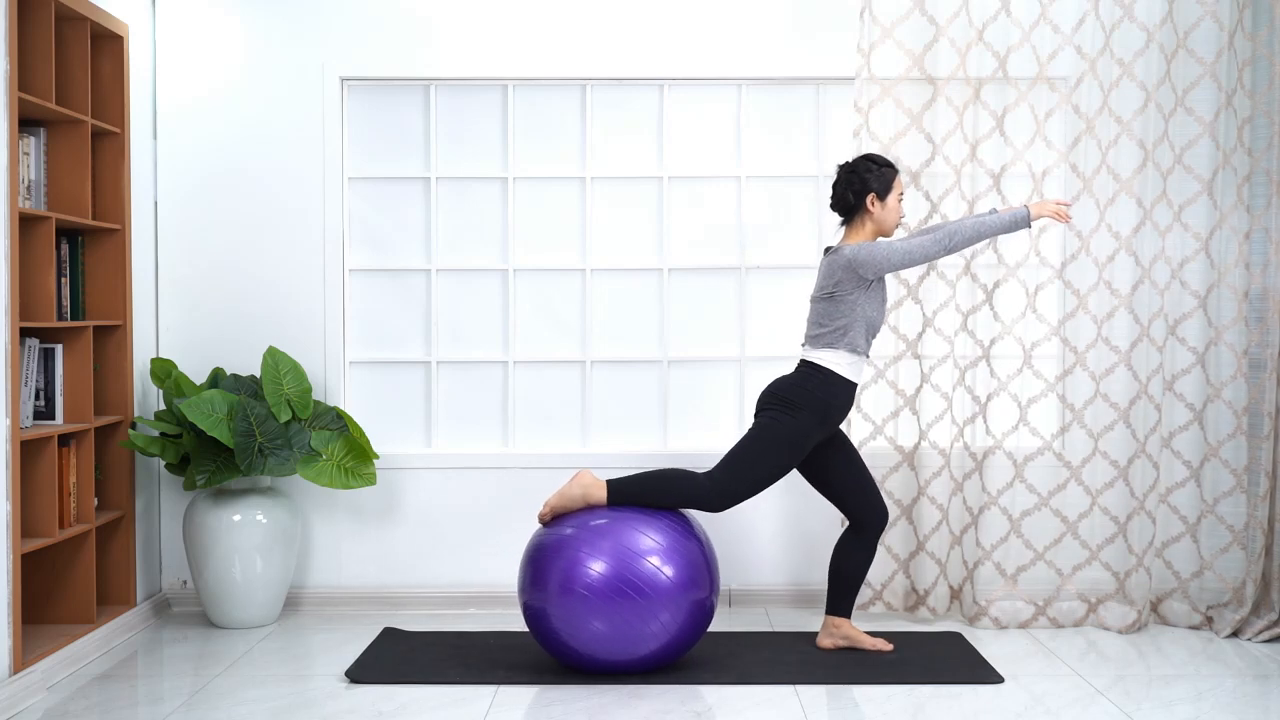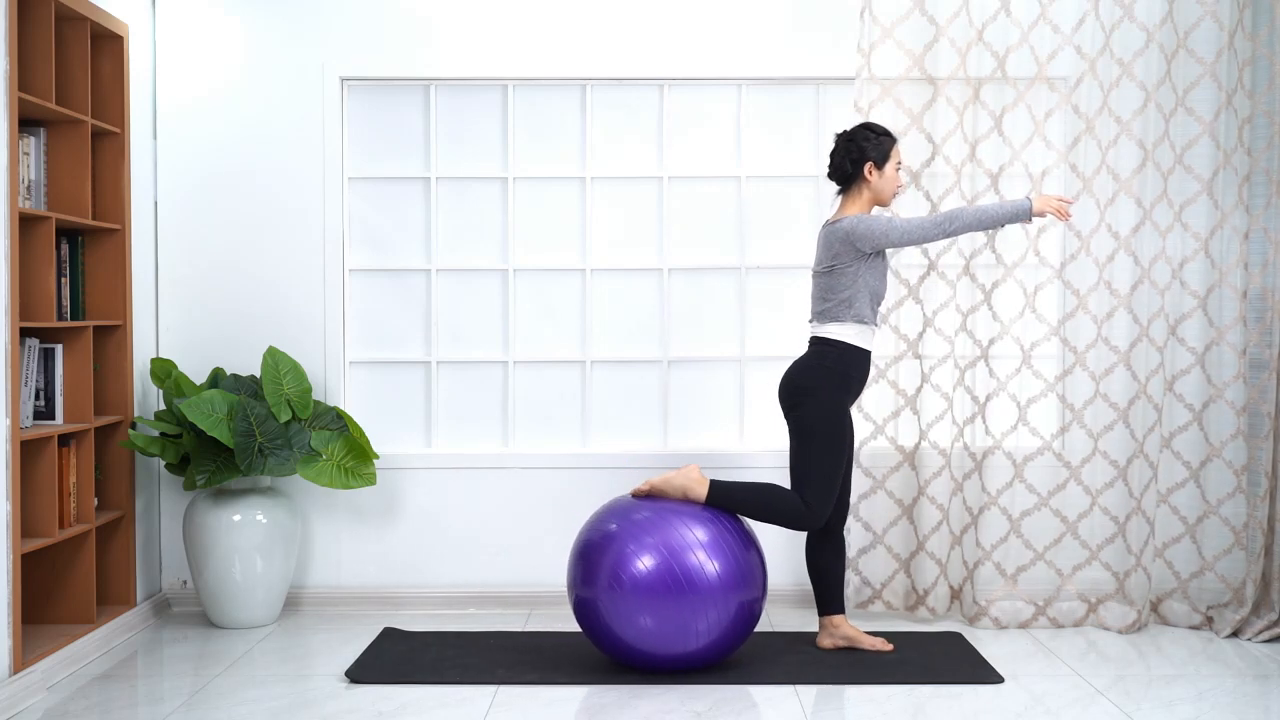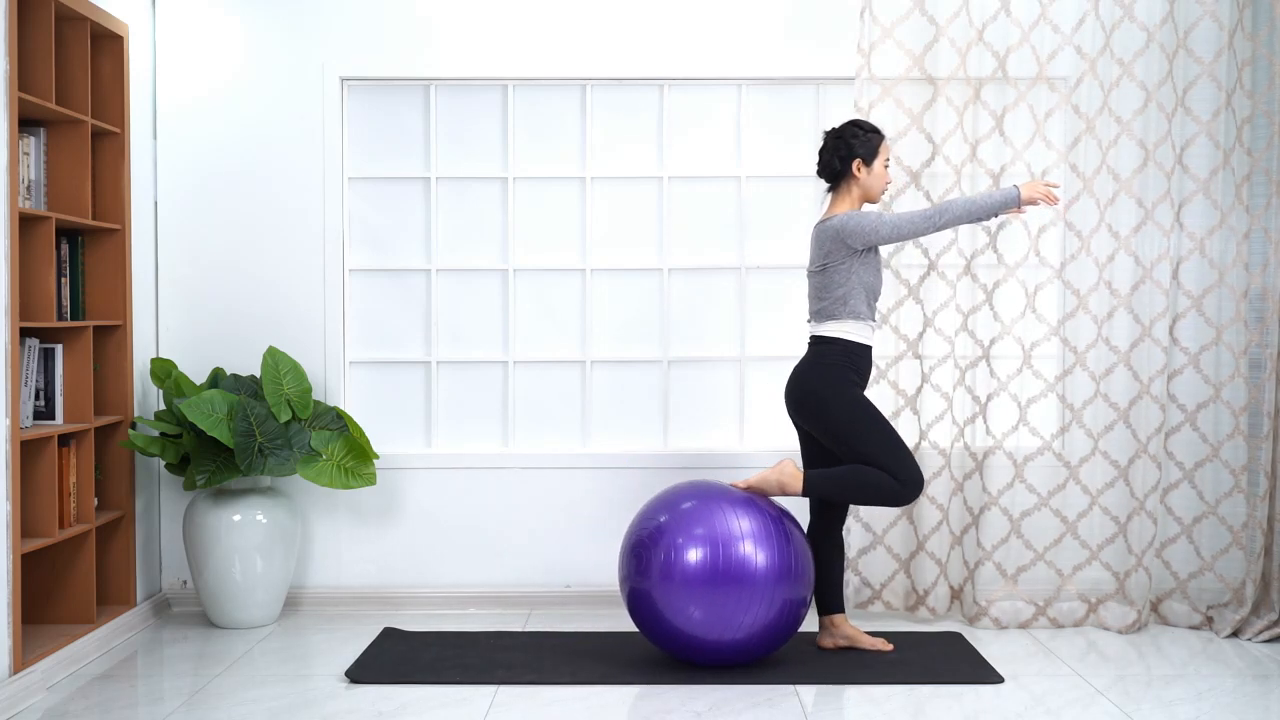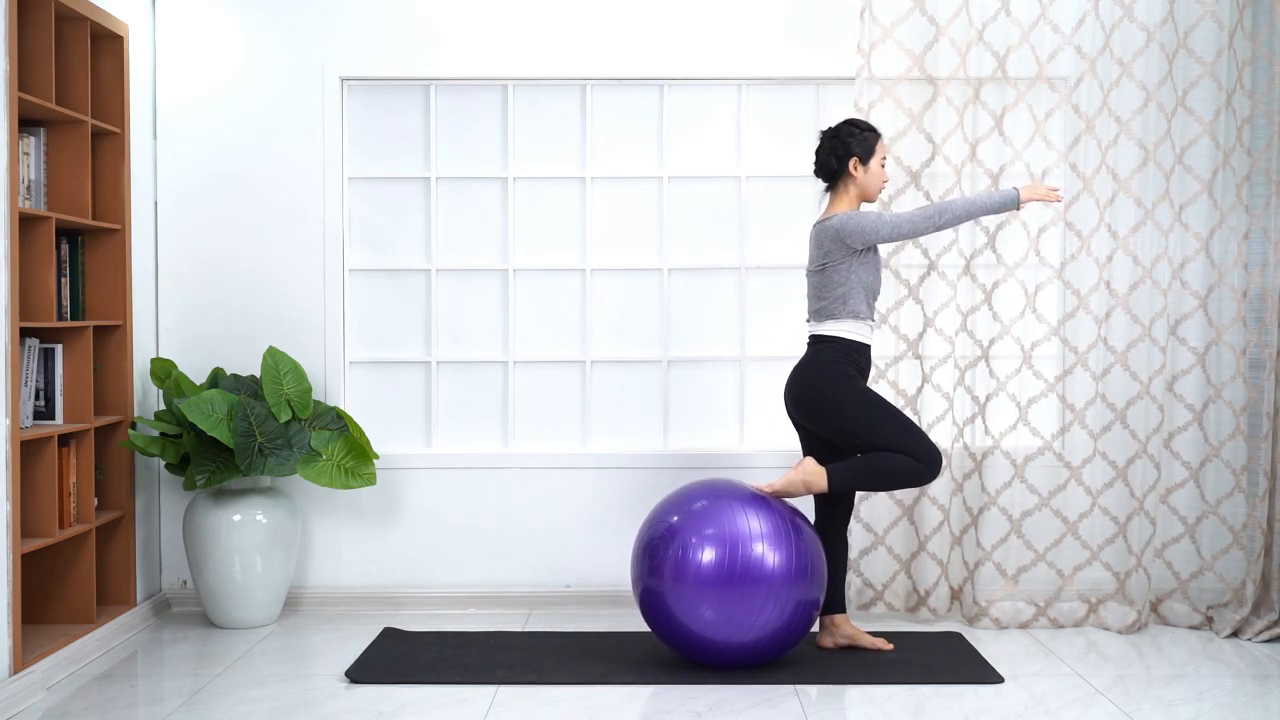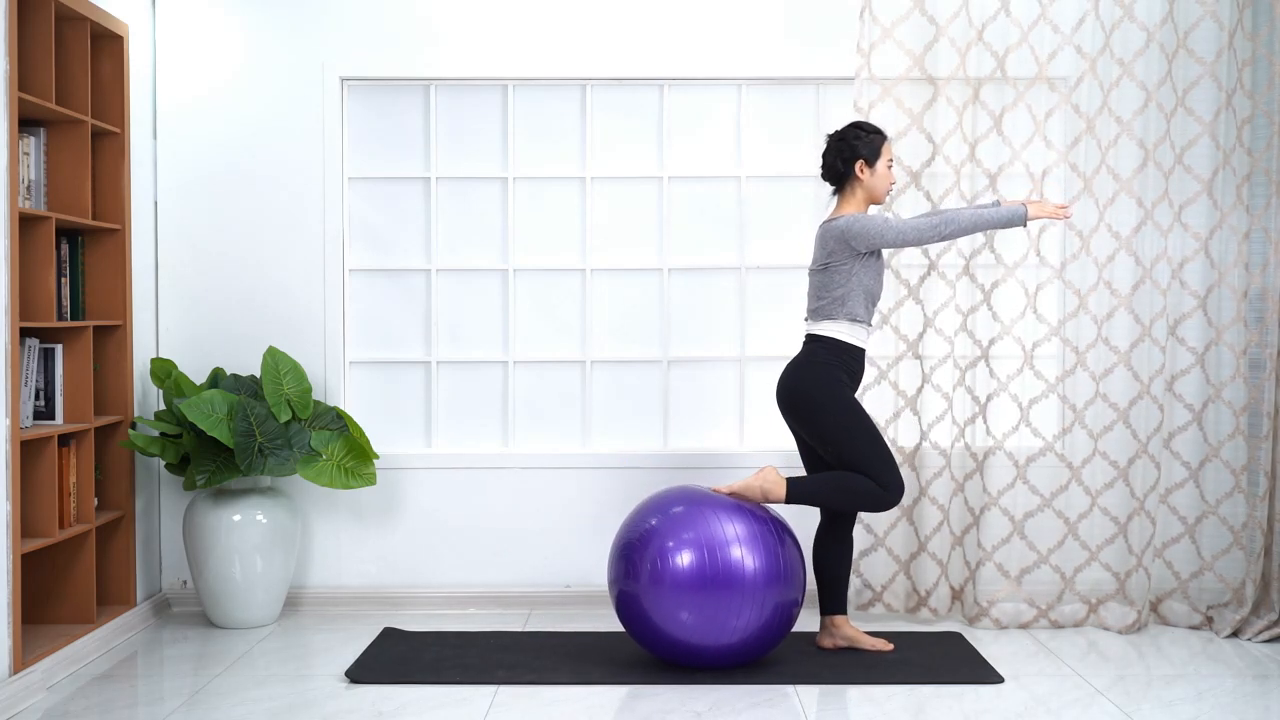
dt=1s
person 1, frame 1
left shoulder: (859, 257)
right shoulder: (856, 258)
left elbow: (932, 237)
right elbow: (942, 243)
left wrist: (1009, 213)
right wrist: (1025, 215)
left hip: (813, 412)
right hip: (800, 406)
left knee: (870, 514)
right knee: (715, 490)
left ankle: (836, 626)
right ankle: (595, 491)
person 1, frame 2
left shoulder: (851, 227)
right shoulder: (854, 228)
left elbow: (933, 227)
right elbow: (941, 226)
left wrist: (1017, 210)
right wrist: (1025, 206)
left hip: (826, 383)
right hip: (822, 383)
left knee: (831, 513)
right knee: (807, 509)
left ankle: (834, 626)
right ankle: (697, 487)
person 1, frame 3
left shoulder: (845, 226)
right shoulder: (845, 227)
left elbow: (922, 222)
right elbow: (933, 219)
left wrist: (1000, 204)
right wrist: (1013, 194)
left hip: (824, 382)
right hip: (829, 382)
left knee: (830, 512)
right knee: (902, 483)
left ankle: (834, 625)
right ankle: (793, 480)
person 1, frame 4
left shoulder: (844, 226)
right shoulder: (843, 226)
left elbow: (922, 219)
right elbow: (931, 220)
left wrist: (1002, 200)
right wrist: (1014, 197)
left hip: (824, 381)
right hip: (829, 380)
left knee: (835, 510)
right knee: (922, 461)
left ankle: (833, 624)
right ankle: (813, 477)
person 1, frame 5
left shoulder: (851, 228)
right shoulder: (849, 228)
left elbow: (929, 222)
right elbow: (937, 229)
left wrist: (1004, 206)
right wrist: (1022, 213)
left hip: (818, 382)
right hip: (819, 381)
left knee: (842, 508)
right knee: (883, 489)
left ankle: (835, 625)
right ankle: (775, 487)
